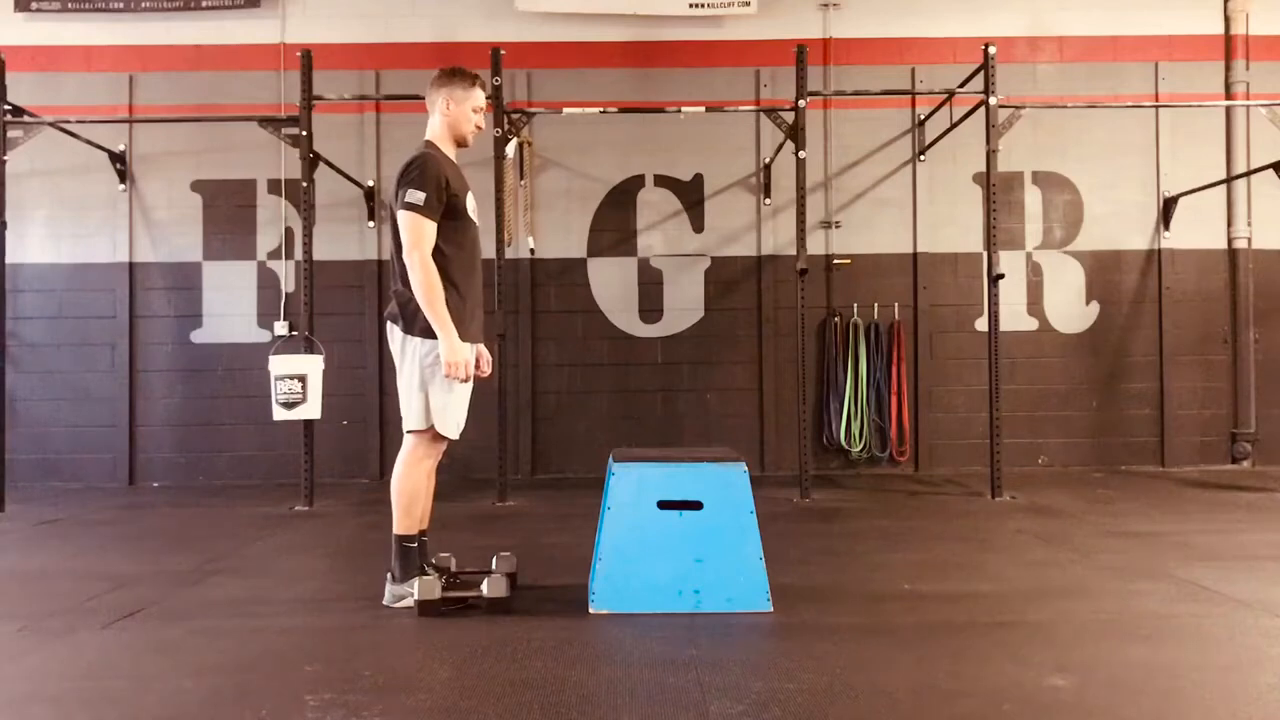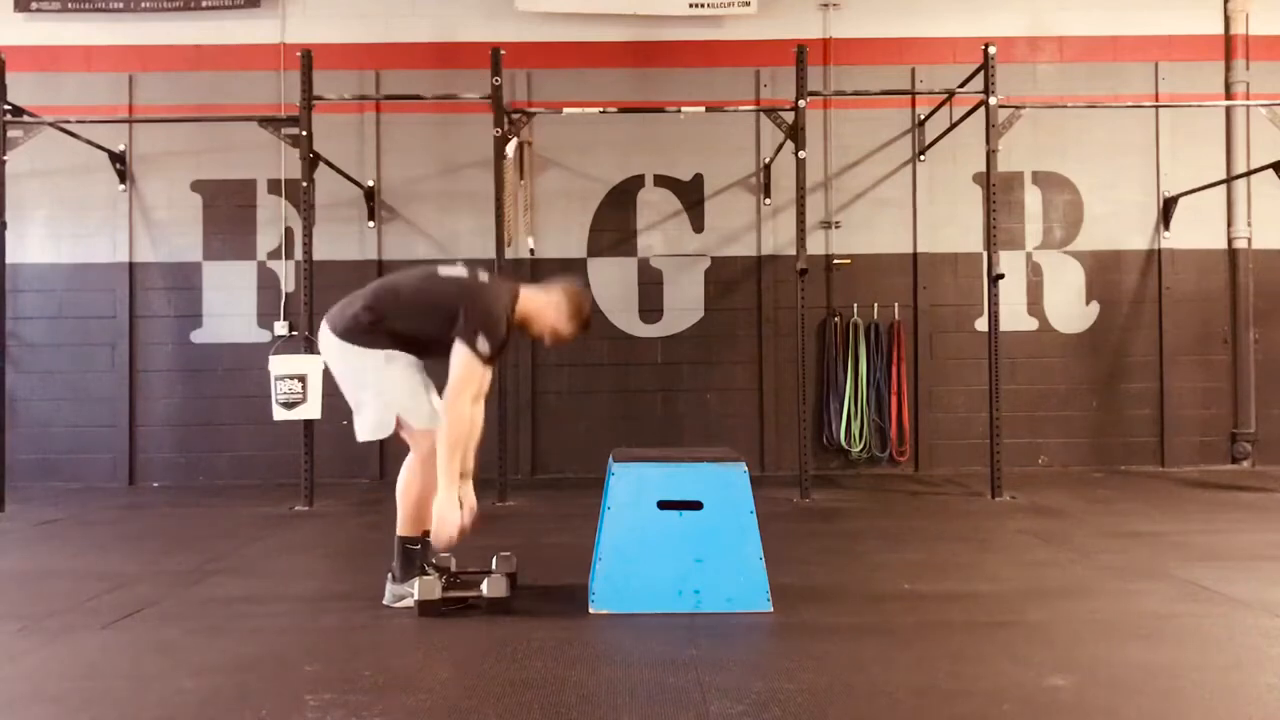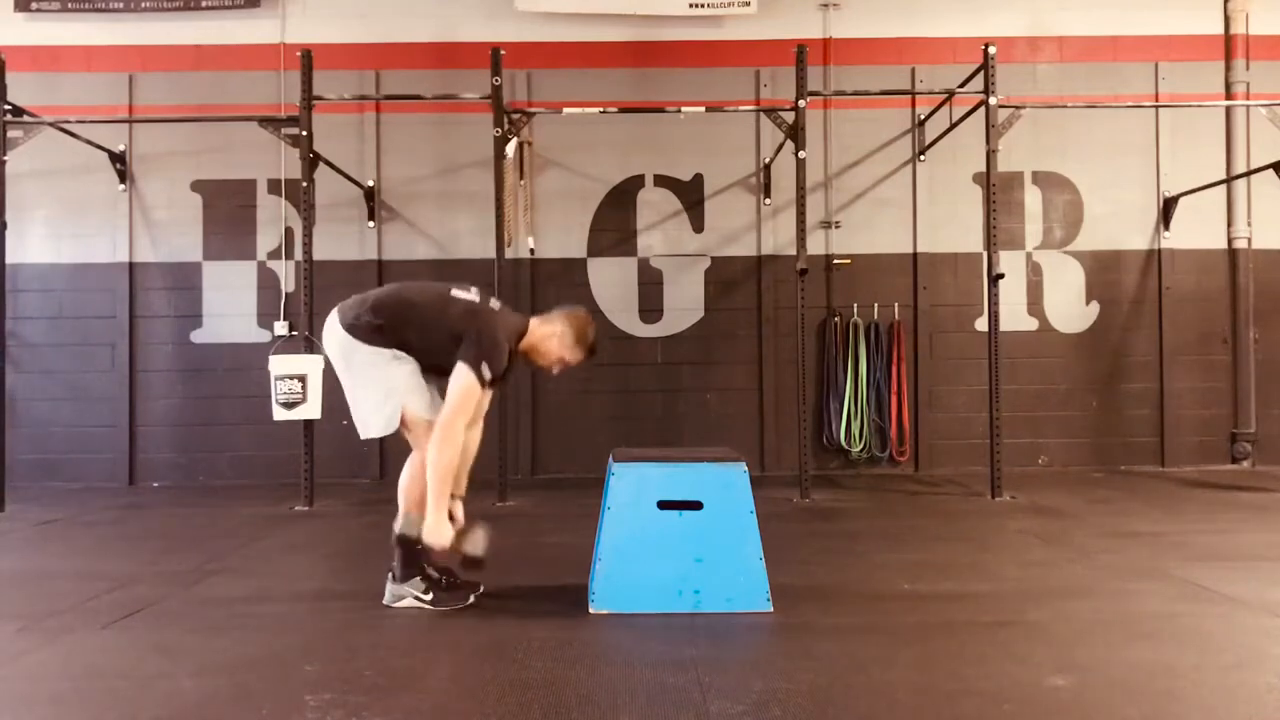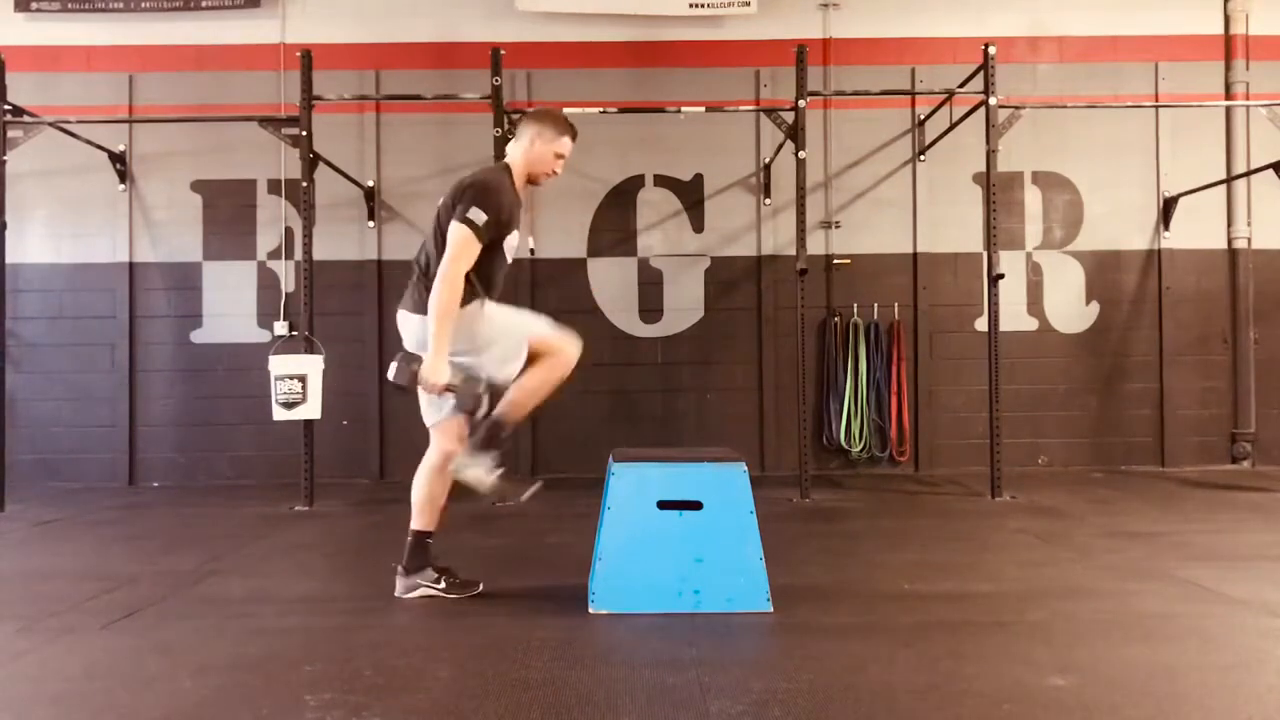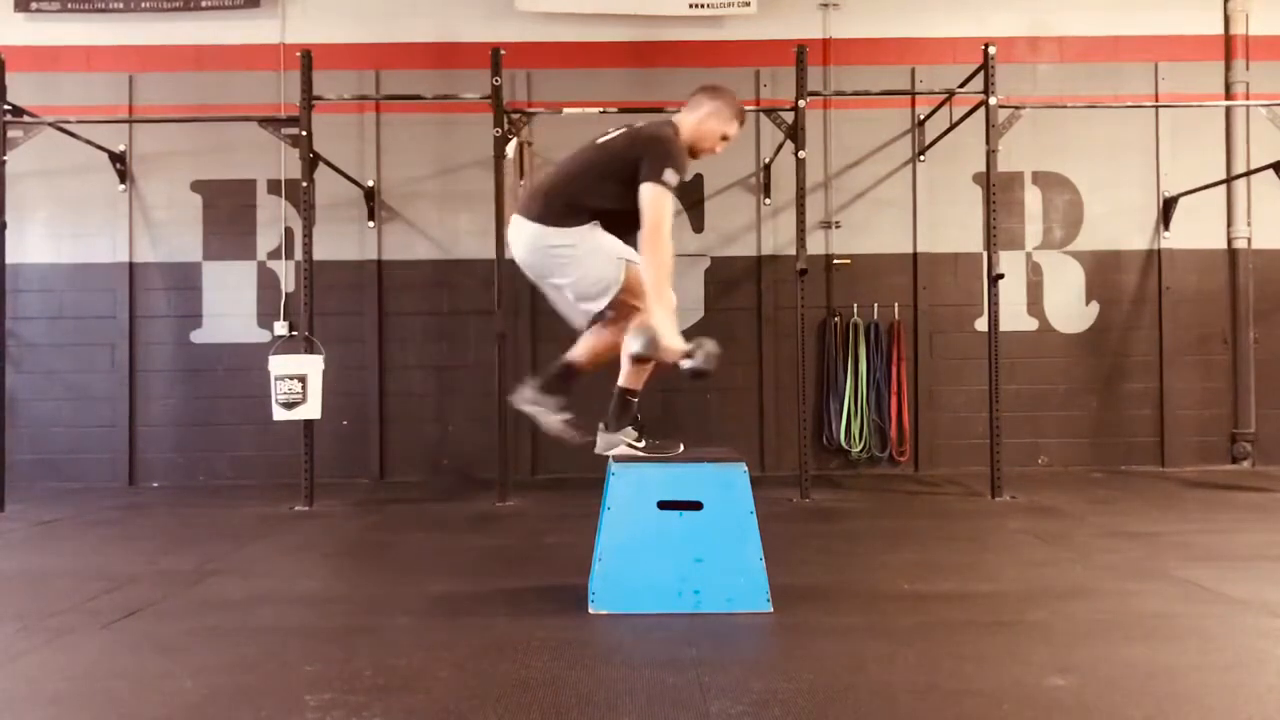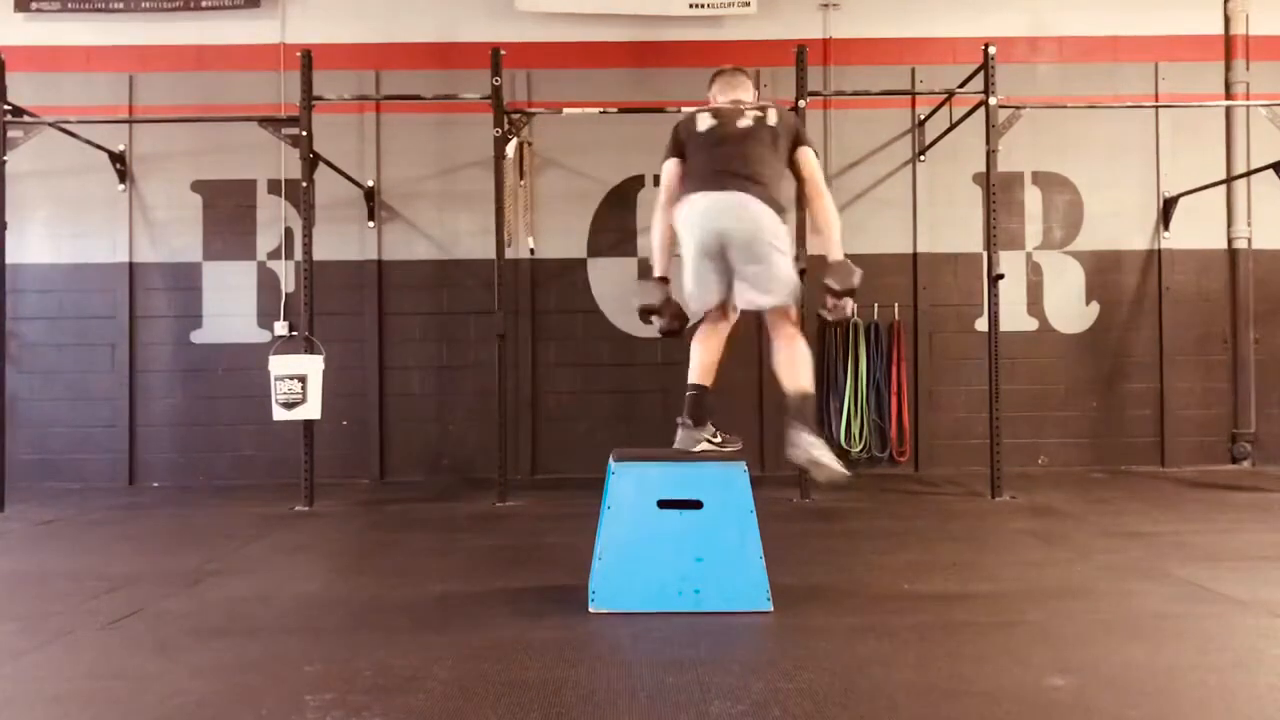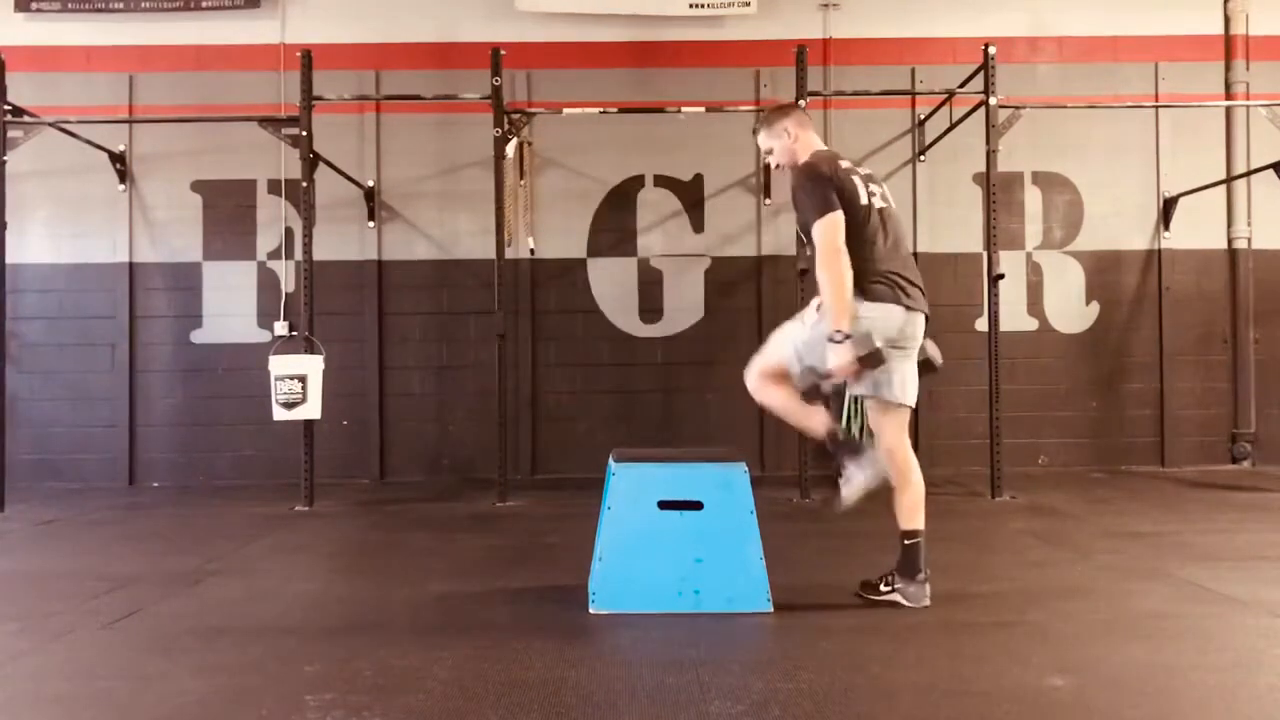
dt=0.7s
person 1, frame 1
left shoulder: (449, 171)
right shoulder: (424, 169)
right elbow: (417, 259)
left wrist: (471, 337)
right wrist: (448, 337)
left hip: (450, 333)
right hip: (431, 334)
left knee: (431, 445)
right knee: (423, 443)
left ankle: (417, 565)
right ankle: (403, 576)
person 1, frame 2
left shoulder: (496, 309)
right shoulder: (488, 312)
left elbow: (473, 400)
right elbow: (458, 402)
left wrist: (465, 479)
right wrist: (446, 491)
left hip: (379, 339)
right hip: (358, 339)
left knee: (431, 445)
right knee: (428, 440)
left ankle: (418, 563)
right ankle: (405, 578)
person 1, frame 3
left shoulder: (501, 337)
right shoulder: (493, 341)
left elbow: (471, 422)
right elbow: (450, 429)
left wrist: (456, 496)
right wrist: (436, 515)
left hip: (382, 337)
right hip: (362, 336)
left knee: (431, 443)
right knee: (428, 442)
left ankle: (416, 562)
right ankle: (406, 578)
person 1, frame 4
left shoulder: (503, 192)
right shoulder: (490, 191)
right elbow: (450, 273)
left wrist: (441, 351)
right wrist: (438, 354)
left hip: (441, 318)
right hip: (441, 317)
left knee: (449, 443)
right knee: (564, 349)
left ankle: (417, 567)
right ankle: (485, 445)
person 1, frame 5
left shoulder: (647, 139)
right shoulder: (664, 148)
left elbow: (632, 229)
right elbow: (655, 239)
right wrist: (666, 326)
left hip: (533, 229)
right hip: (555, 230)
left knee: (624, 313)
right knee: (654, 305)
left ankle: (547, 388)
right ankle: (619, 427)
person 1, frame 6
left shoulder: (691, 122)
right shoulder: (781, 117)
left elbow: (665, 198)
right elbow: (817, 190)
left wrist: (658, 278)
right wrist: (836, 262)
left hip: (697, 208)
right hip: (754, 212)
left knee: (717, 317)
right knee: (784, 326)
left ankle: (694, 422)
right ankle: (803, 431)
person 1, frame 7
left shoulder: (811, 177)
right shoulder: (856, 175)
left elbow: (833, 258)
left wrist: (840, 337)
left hip: (860, 306)
right hip: (905, 310)
left knee: (761, 376)
right knee: (894, 440)
left ankle: (852, 453)
right ankle: (911, 574)
